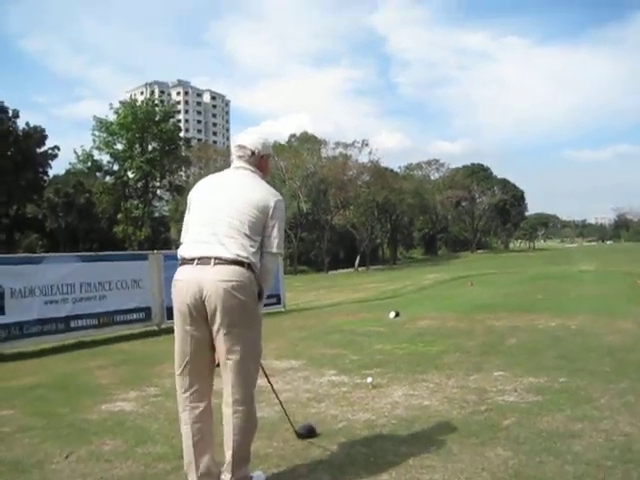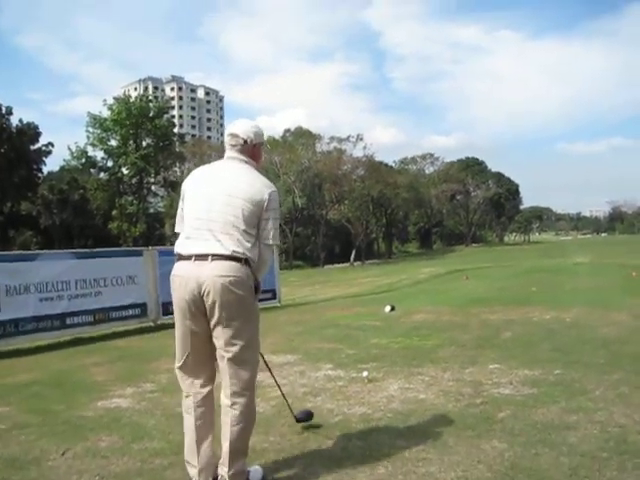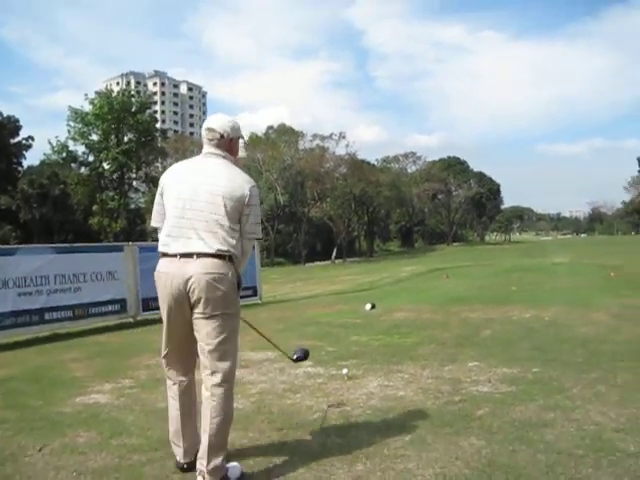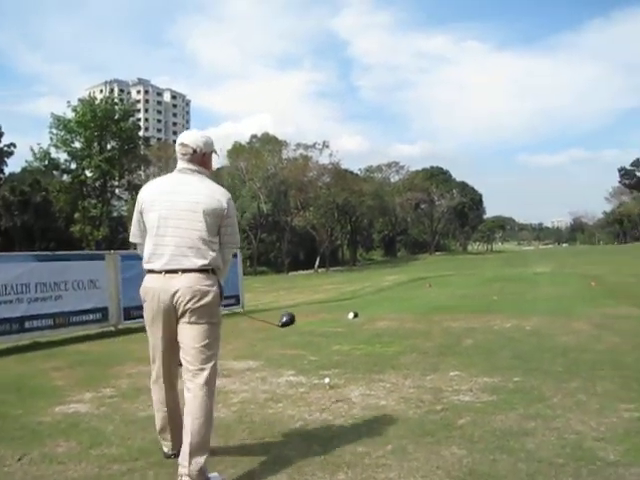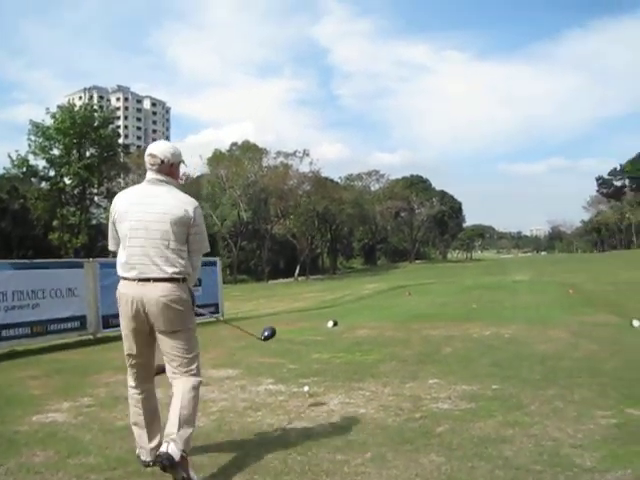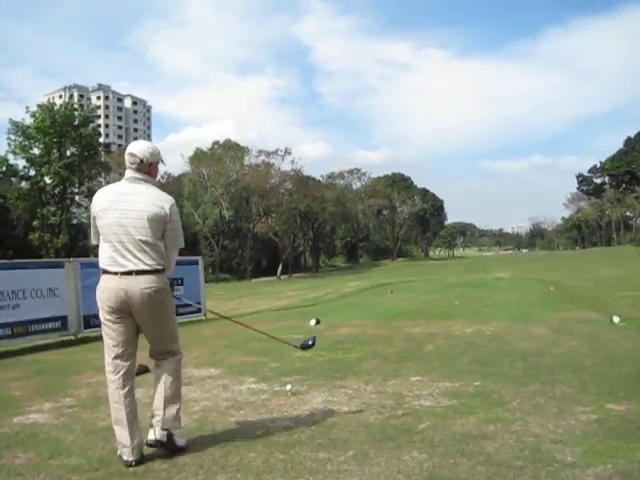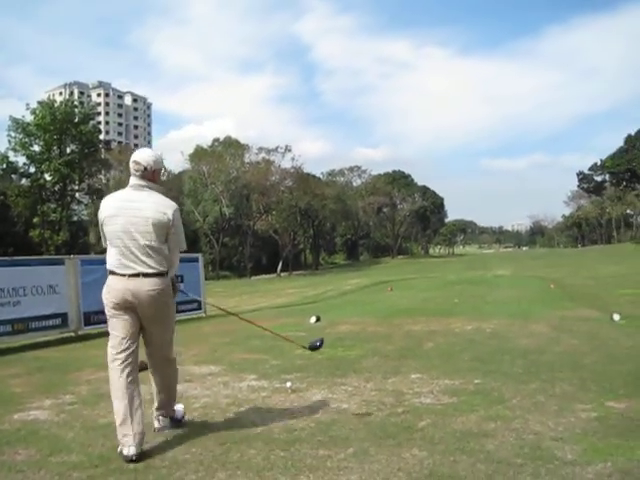
dt=0.2s
person 1, frame 1
left shoulder: (202, 185)
right shoulder: (270, 196)
right elbow: (270, 258)
right wrist: (256, 297)
left hip: (186, 277)
right hip: (232, 281)
left knee: (192, 386)
right knee: (238, 386)
person 1, frame 2
left shoulder: (195, 177)
right shoulder: (263, 187)
left elbow: (182, 231)
right elbow: (265, 249)
right wrist: (251, 285)
left hip: (183, 272)
right hip: (230, 276)
left knee: (195, 380)
right knee: (237, 380)
person 1, frame 3
left shoulder: (172, 173)
right shoulder: (243, 183)
left elbow: (159, 227)
right elbow: (247, 241)
right wrist: (232, 274)
left hip: (169, 270)
right hip: (214, 272)
left knee: (177, 368)
right knee: (217, 373)
left ankle: (185, 450)
person 1, frame 4
left shoulder: (149, 190)
right shoulder: (219, 196)
left elbow: (139, 242)
right elbow: (227, 249)
left hip: (155, 284)
right hip: (198, 285)
left knee: (163, 371)
right knee: (199, 378)
left ankle: (170, 443)
person 1, frame 5
left shoulder: (121, 200)
right shoulder: (187, 205)
left elbow: (116, 248)
right elbow: (196, 257)
left hip: (129, 290)
right hip: (169, 292)
left knee: (139, 374)
right knee: (184, 373)
left ankle: (148, 448)
right ankle: (173, 446)
person 1, frame 6
left shoulder: (101, 198)
right shoulder: (164, 202)
left elbow: (99, 241)
right elbow: (172, 251)
left hip: (111, 284)
right hip: (151, 284)
left knee: (118, 367)
right knee: (167, 356)
left ankle: (129, 448)
right ankle: (163, 430)
person 1, frame 7
left shoulder: (107, 204)
right shoulder: (167, 207)
left elbow: (108, 244)
right elbow: (174, 253)
left hip: (117, 285)
right hip: (155, 286)
left knee: (121, 361)
right knee: (161, 355)
left ankle: (130, 441)
right ankle: (164, 414)
